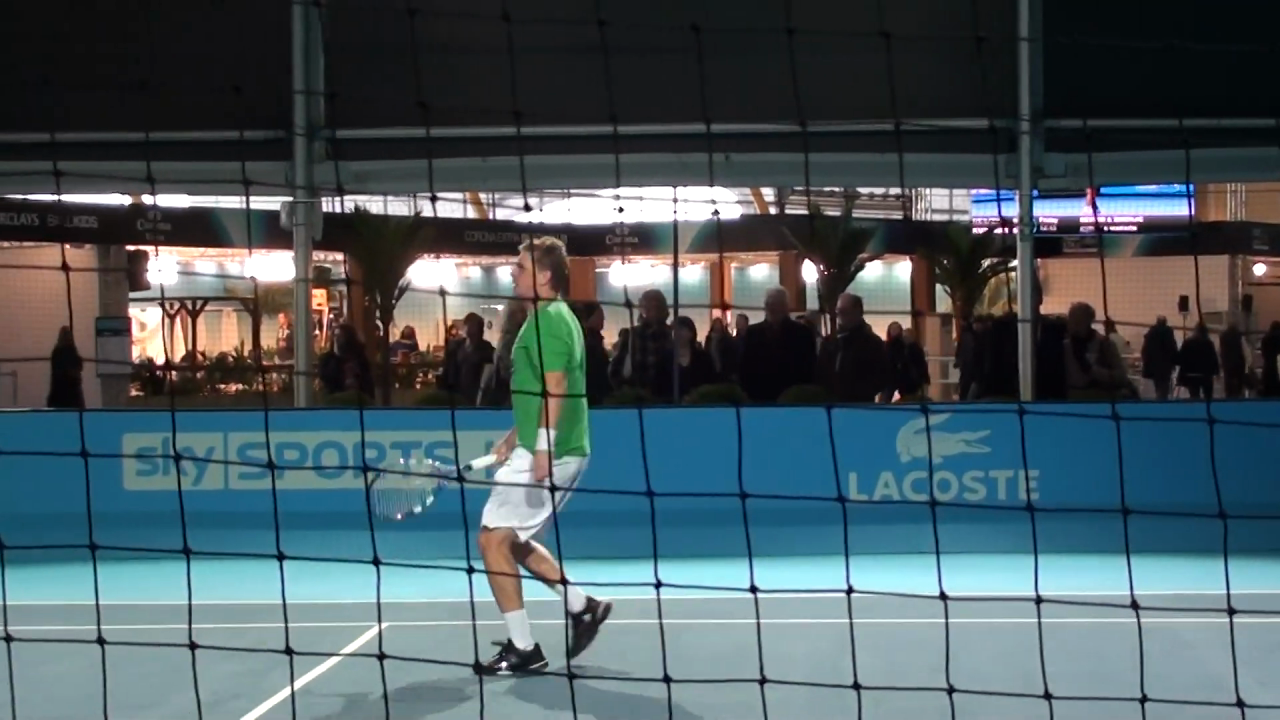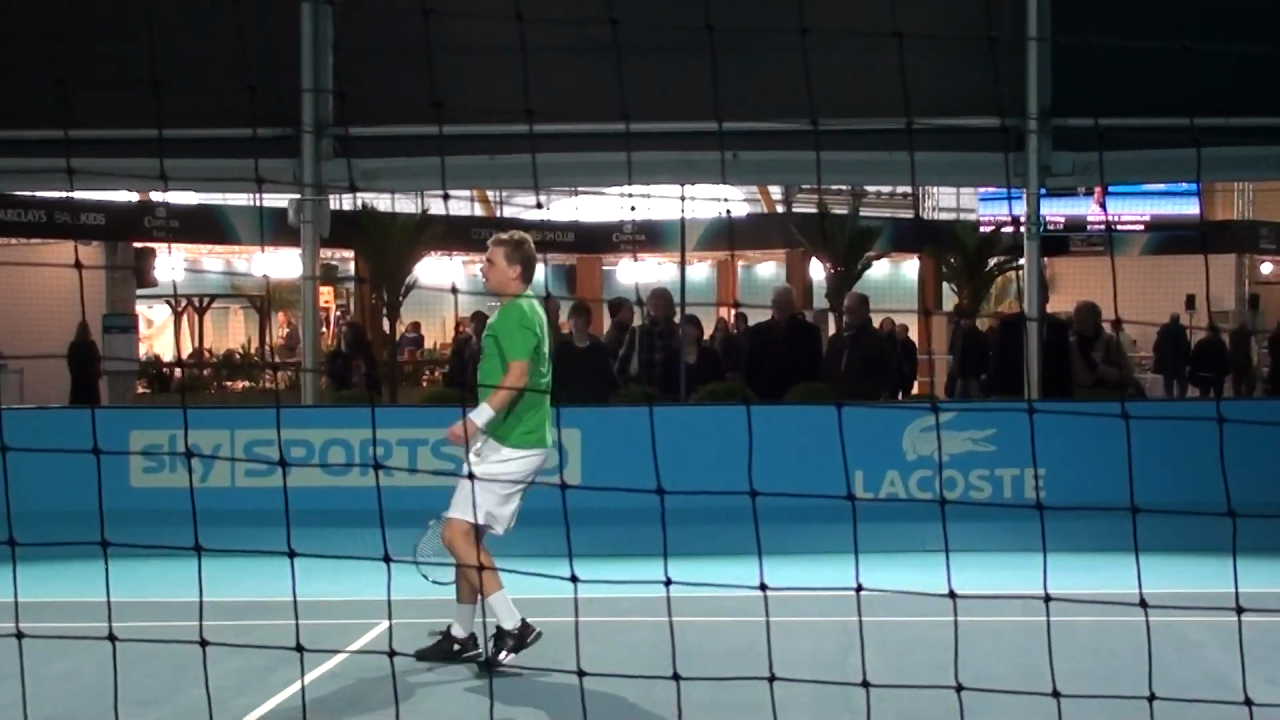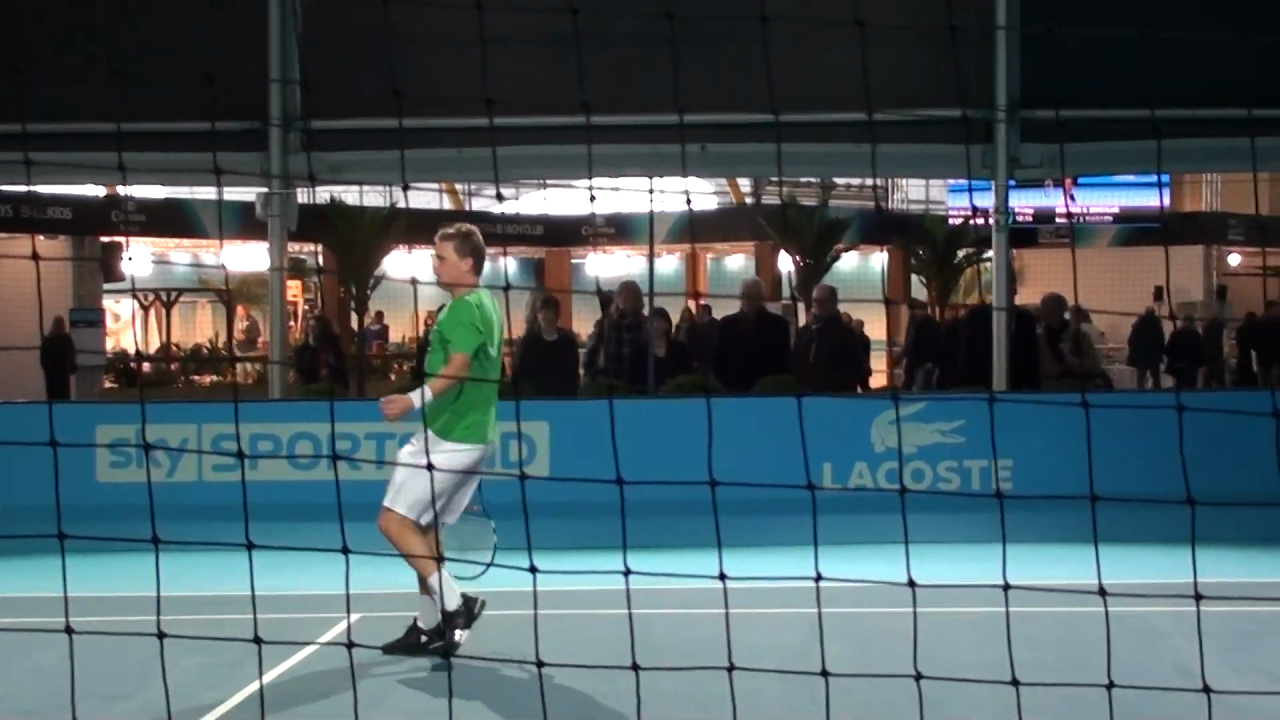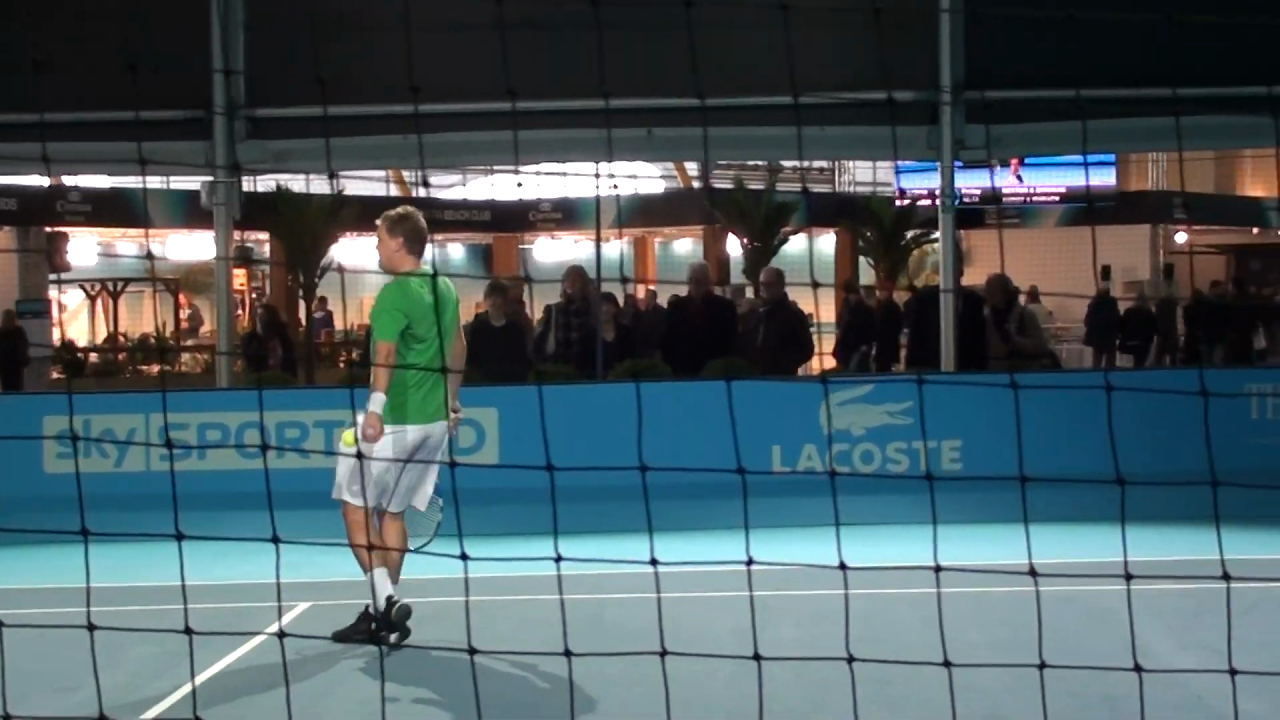
dt=0.2s
person 1, frame 1
left shoulder: (545, 319)
right shoulder: (552, 319)
left elbow: (556, 387)
left wrist: (541, 448)
right wrist: (516, 436)
left hip: (547, 452)
right hip: (554, 451)
left knee: (492, 538)
right knee: (516, 541)
left ankle: (523, 648)
right ankle: (581, 607)
person 1, frame 2
left shoulder: (515, 314)
right shoulder: (525, 311)
left elbow: (517, 377)
left wrist: (476, 420)
left hip: (511, 446)
right hip: (518, 442)
left knee: (458, 531)
right knee: (467, 536)
left ankle: (511, 625)
right ankle: (462, 636)
person 1, frame 3
left shoulder: (465, 309)
right shoulder: (487, 304)
left elbow: (456, 369)
left wrist: (411, 400)
left hip: (449, 438)
right hip: (474, 436)
left knee: (393, 517)
right knee: (425, 527)
left ankle: (454, 602)
right ankle: (428, 627)
person 1, frame 4
left shoulder: (393, 293)
right shoulder: (445, 288)
left elbow: (385, 357)
right elbow: (457, 352)
left wrist: (372, 411)
right wrist: (450, 399)
left hip: (395, 422)
right hip: (434, 421)
left knee: (356, 512)
right knee: (393, 515)
left ankle: (389, 605)
right ankle: (383, 612)
